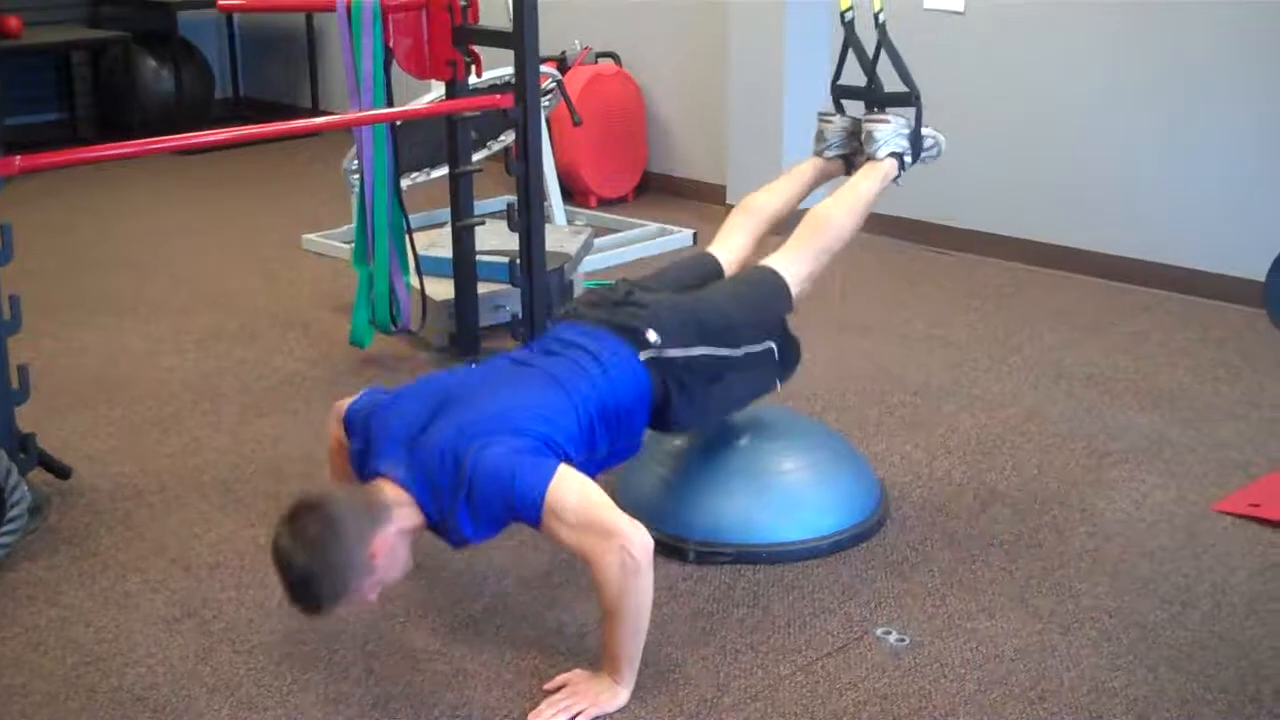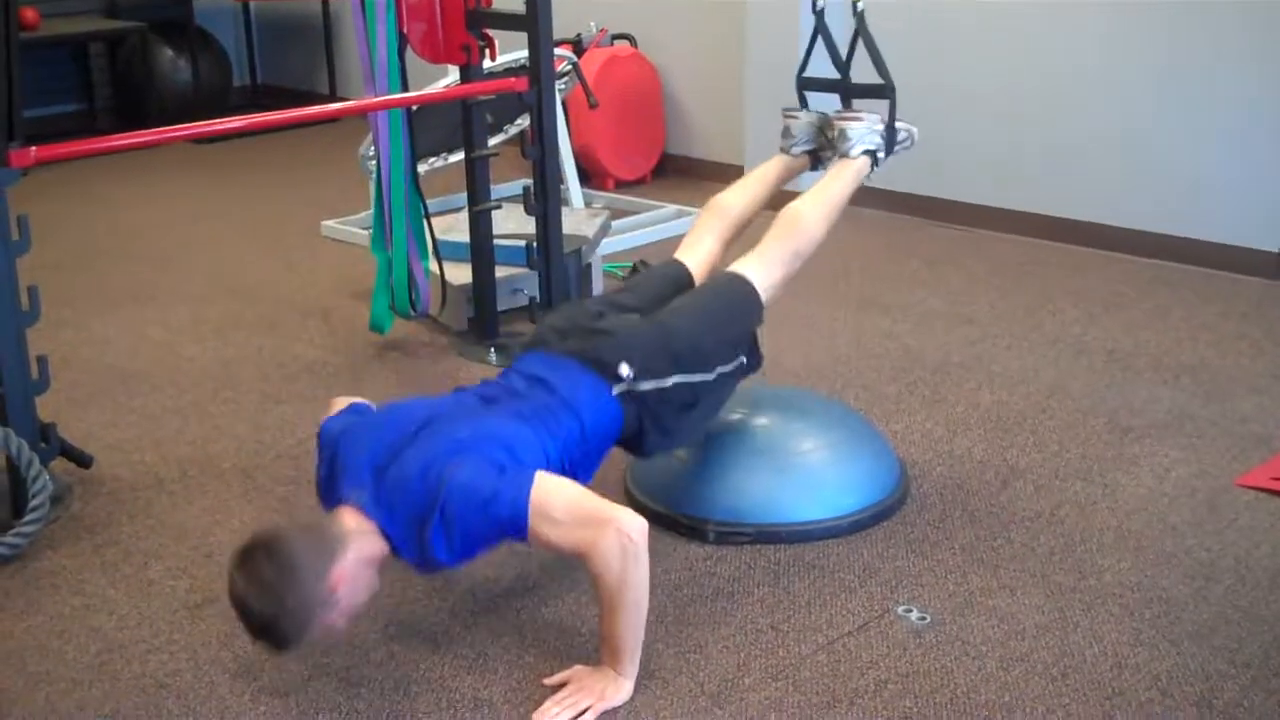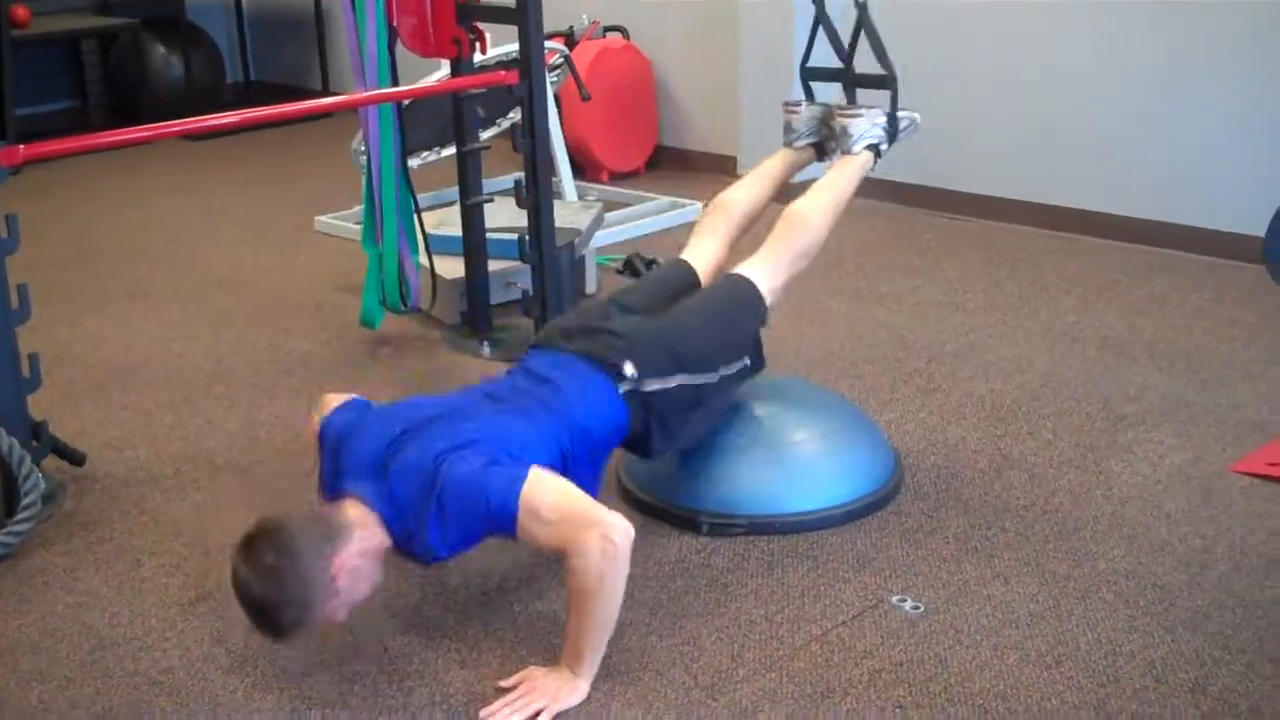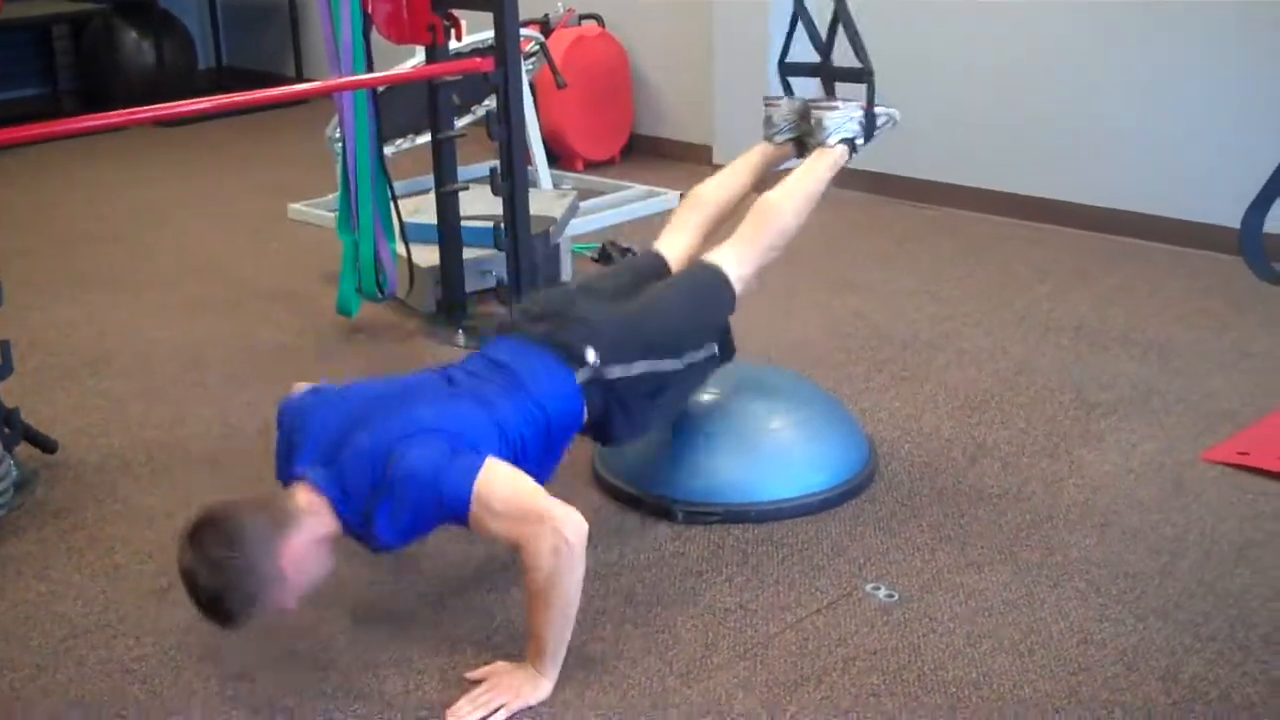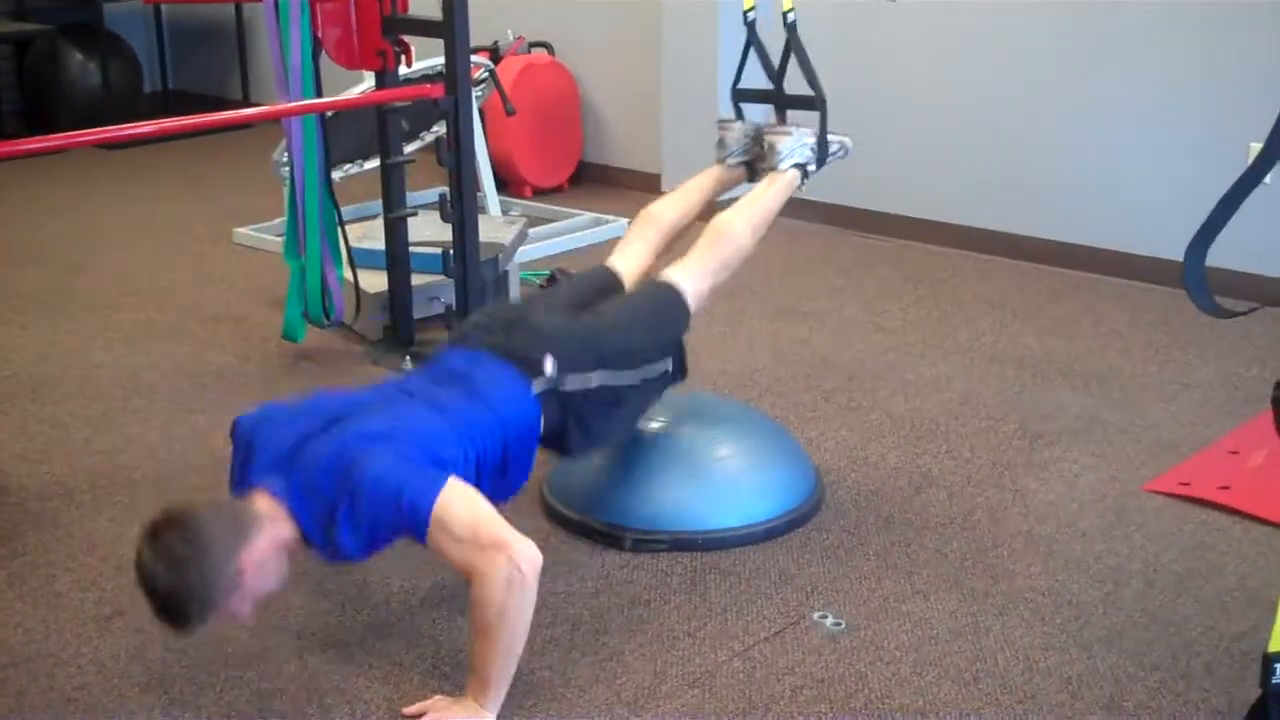
dt=1s
person 1, frame 1
left shoulder: (483, 472)
right shoulder: (377, 433)
left elbow: (628, 546)
right wrist: (349, 541)
left hip: (648, 365)
right hip: (591, 329)
left knee: (787, 272)
right knee: (724, 254)
left ankle: (884, 153)
right ankle: (832, 151)
person 1, frame 2
left shoulder: (451, 503)
right shoulder: (342, 456)
left elbow: (622, 533)
right wrist: (347, 542)
left hip: (619, 386)
right hip: (558, 351)
left knee: (760, 272)
right knee: (693, 259)
left ankle: (857, 150)
right ankle: (801, 146)
person 1, frame 3
left shoulder: (451, 489)
right shoulder: (348, 449)
left elbow: (608, 537)
right elbow: (329, 400)
right wrist: (328, 540)
left hip: (624, 387)
right hip: (564, 353)
left knee: (762, 276)
right knee: (699, 259)
left ankle: (860, 143)
right ankle: (803, 141)
person 1, frame 4
left shoulder: (403, 480)
right shoulder: (301, 429)
left elbow: (561, 532)
right wrist: (297, 524)
left hip: (582, 374)
right hip: (531, 338)
left knee: (728, 270)
right knee: (671, 252)
left ankle: (835, 138)
right ankle: (783, 135)
person 1, frame 5
left shoulder: (364, 489)
right shoulder: (258, 450)
left elbow: (514, 561)
right wrist: (227, 566)
left hip: (539, 385)
right hip: (480, 353)
left knee: (682, 288)
right knee: (626, 265)
left ankle: (787, 161)
right ankle: (735, 158)
